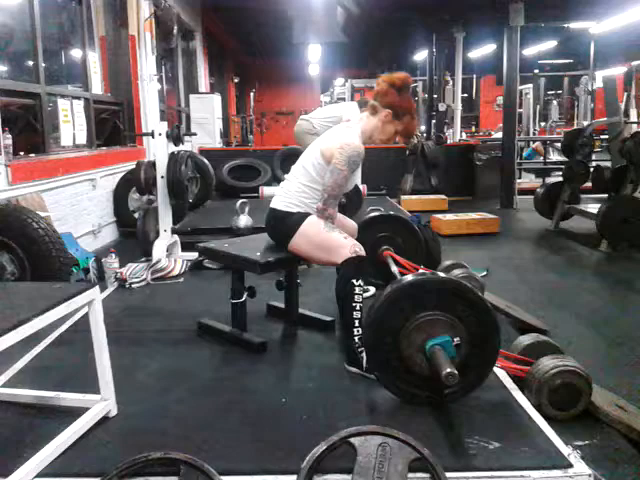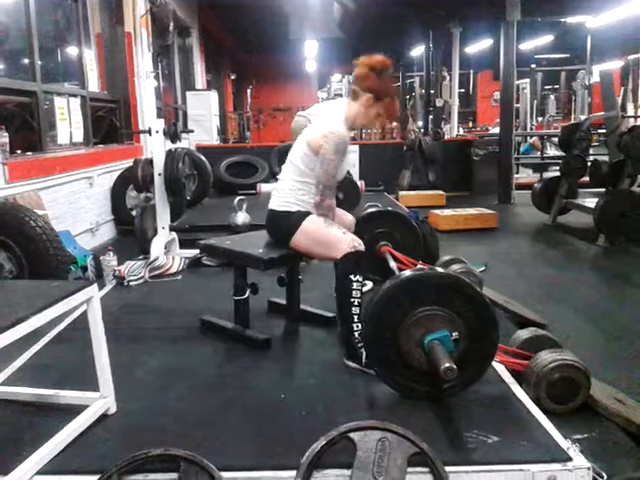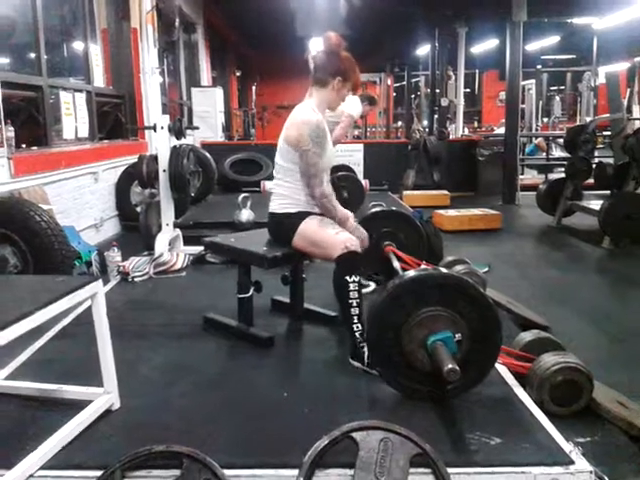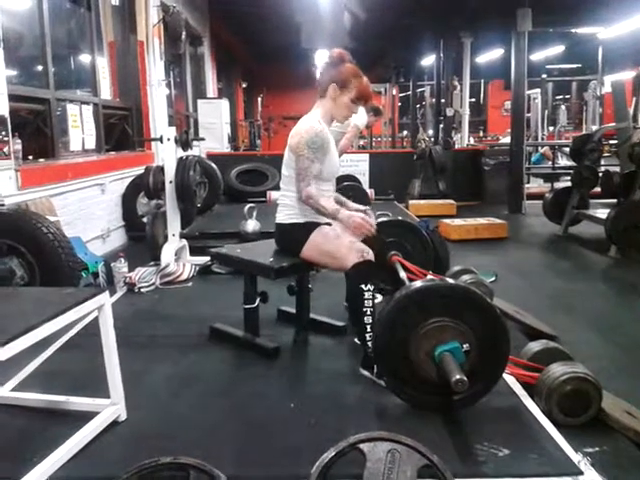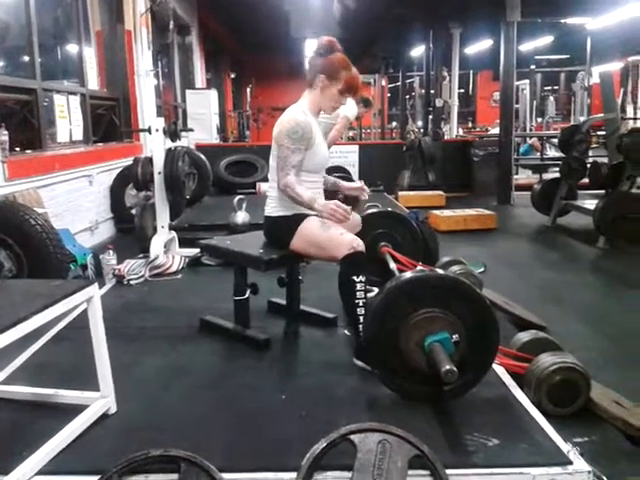
dt=0.5s
person 1, frame 1
left shoulder: (349, 130)
right shoulder: (352, 147)
right elbow: (326, 205)
left wrist: (342, 233)
right wrist: (335, 238)
left hip: (298, 211)
right hip: (287, 218)
left knee: (358, 234)
right knee: (352, 255)
left ankle: (353, 306)
right ankle: (356, 355)
person 1, frame 2
left shoulder: (334, 118)
right shoulder: (336, 134)
right elbow: (323, 198)
left wrist: (339, 225)
right wrist: (335, 229)
left hip: (298, 208)
right hip: (287, 216)
left knee: (355, 228)
right knee: (351, 249)
left ankle: (350, 300)
right ankle: (356, 349)
person 1, frame 3
left shoulder: (309, 114)
right shoulder: (310, 121)
left elbow: (318, 182)
right elbow: (317, 188)
left wrist: (346, 218)
right wrist: (348, 224)
left hip: (304, 210)
right hip: (289, 217)
left knee: (355, 230)
right knee: (348, 248)
left ankle: (358, 303)
right ankle: (360, 349)
person 1, frame 4
left shoulder: (318, 127)
right shoulder: (313, 130)
right elbow: (306, 193)
left wrist: (349, 206)
right wrist: (342, 215)
left hip: (311, 221)
right hip: (296, 227)
left knee: (362, 231)
right knee: (361, 258)
left ankle: (363, 303)
right ankle: (371, 358)
person 1, frame 5
left shoulder: (309, 119)
right shoulder: (297, 121)
right elbow: (286, 182)
left wrist: (341, 185)
right wrist: (319, 204)
left hip: (303, 214)
right hip: (285, 219)
left knee: (358, 223)
right knee: (351, 249)
left ankle: (360, 293)
right ankle: (364, 348)
